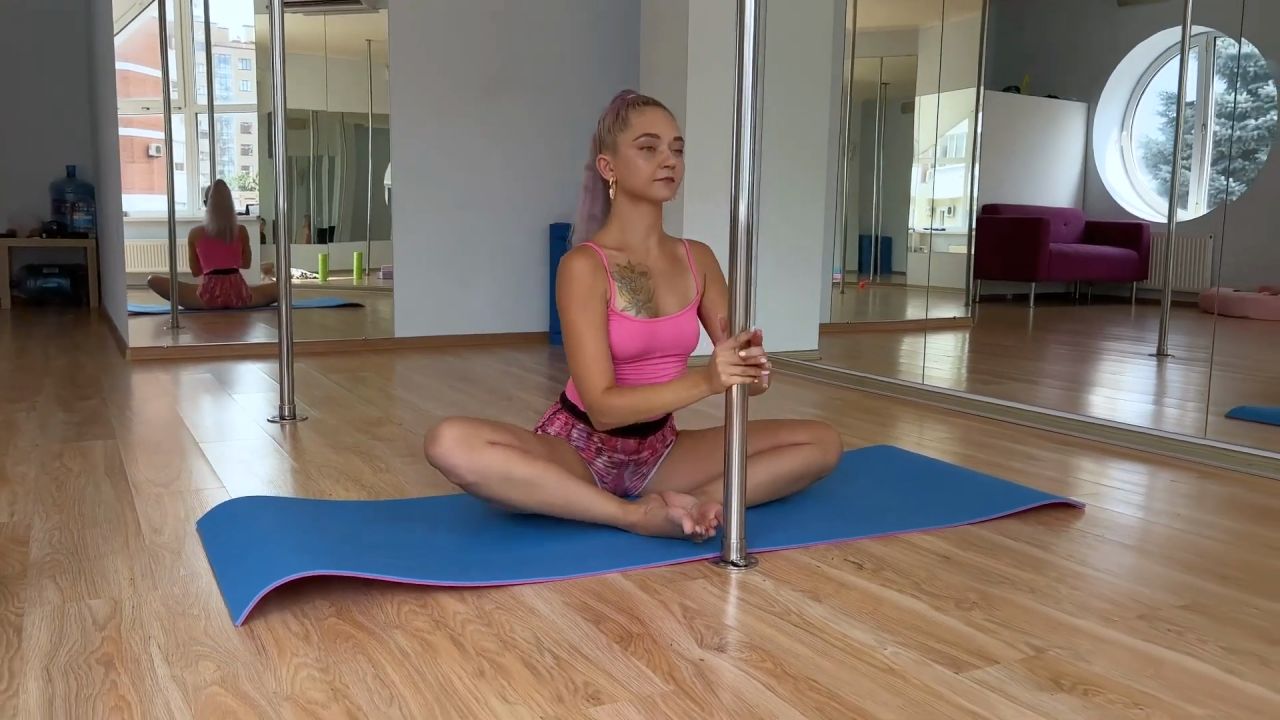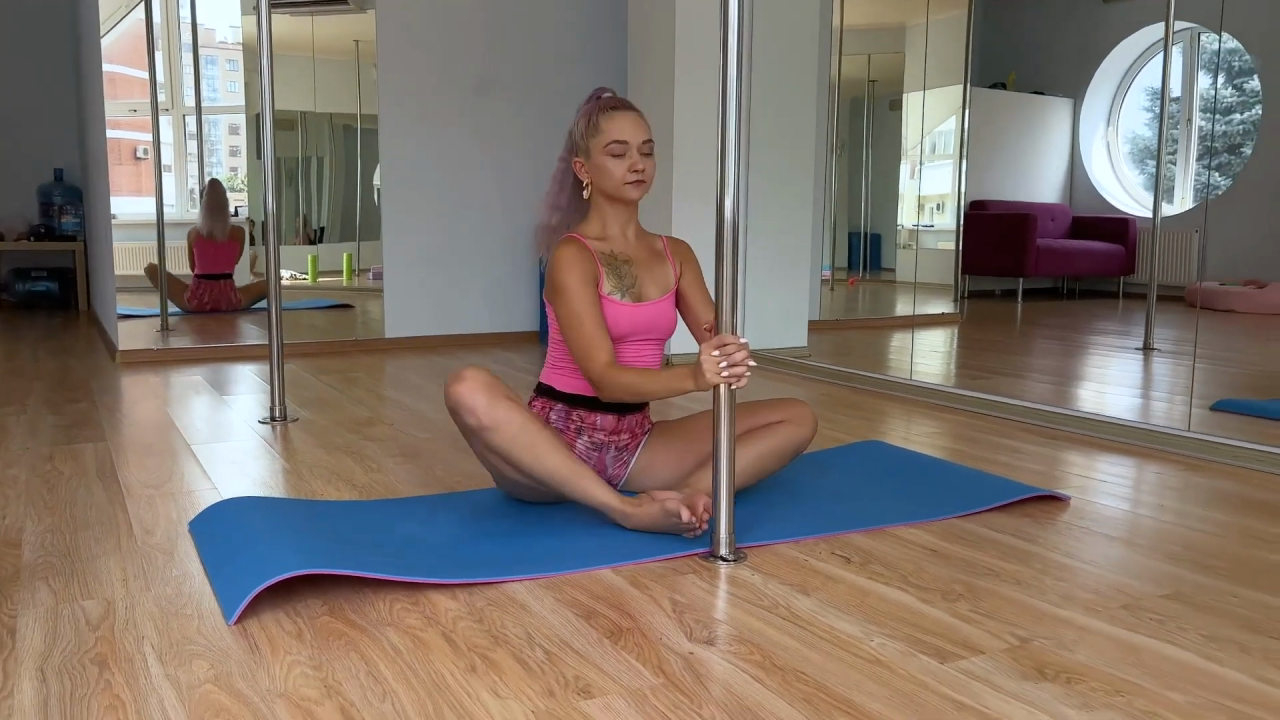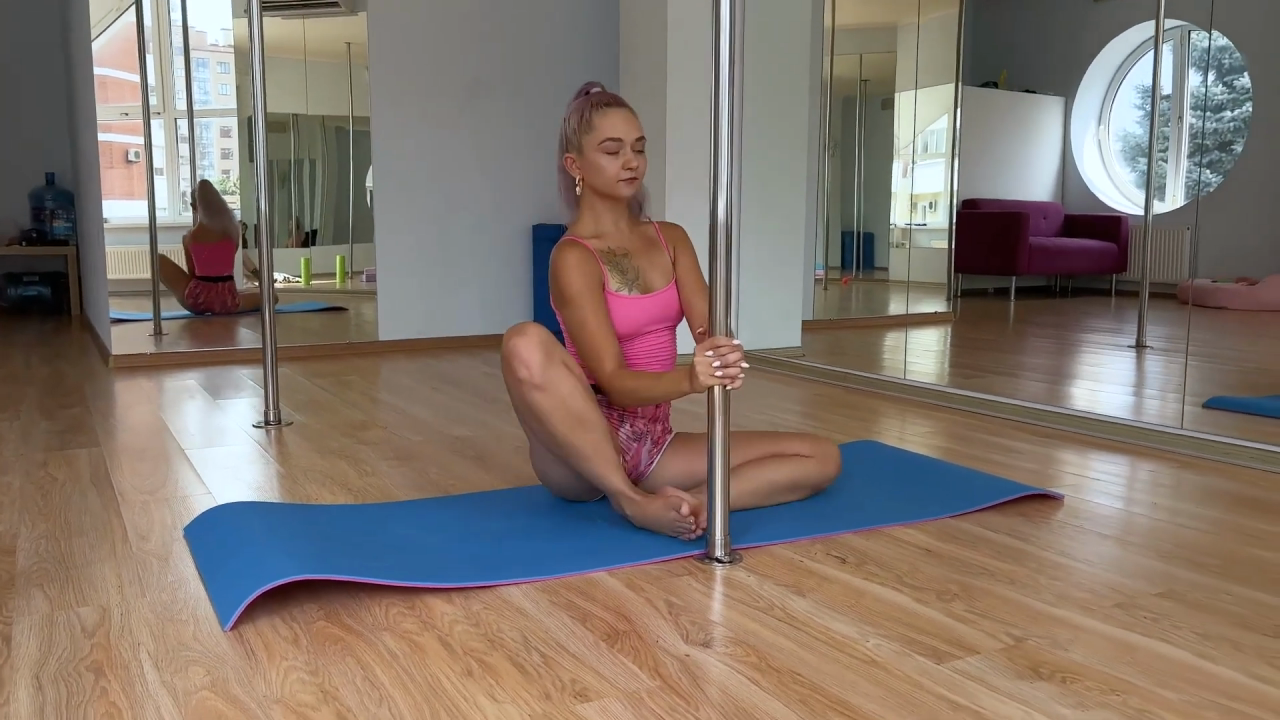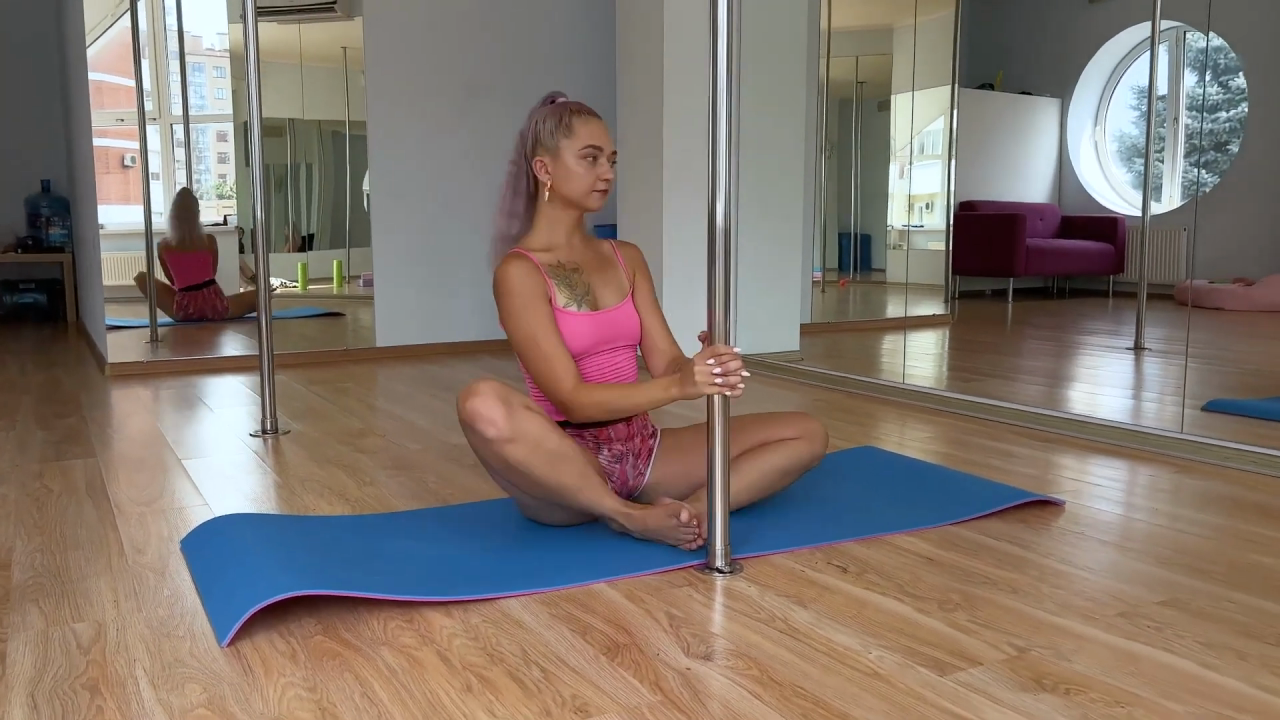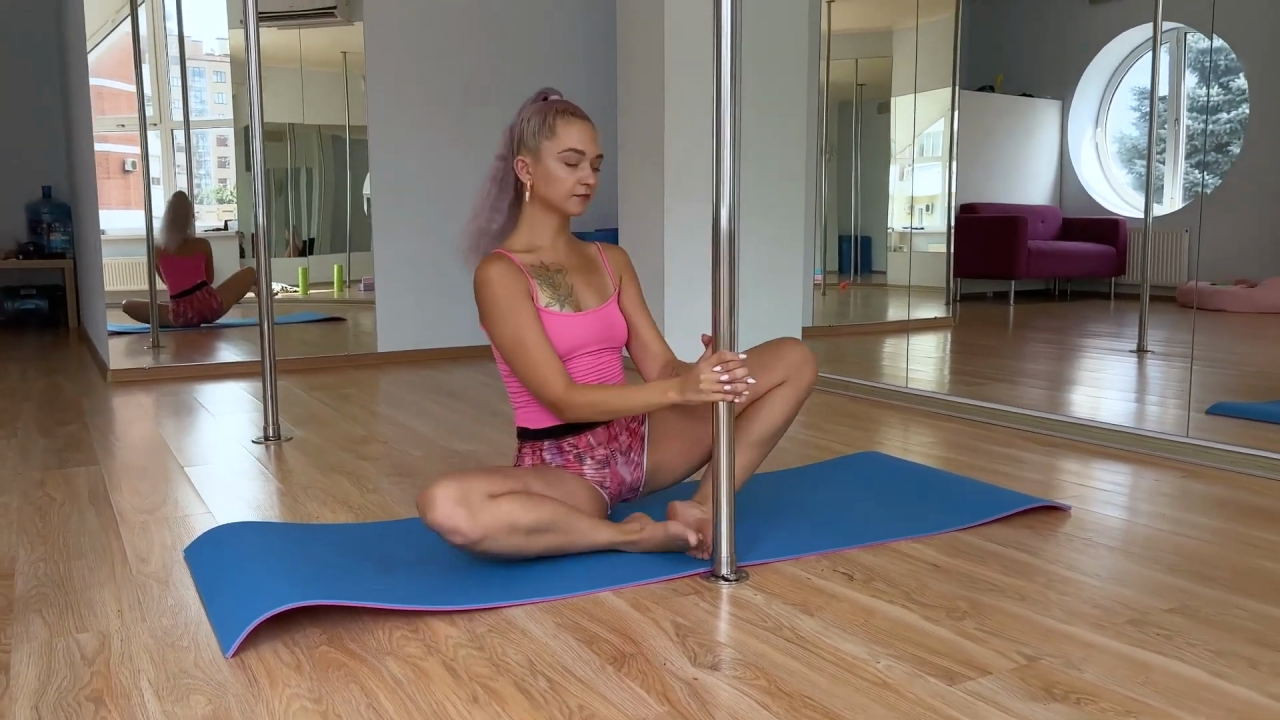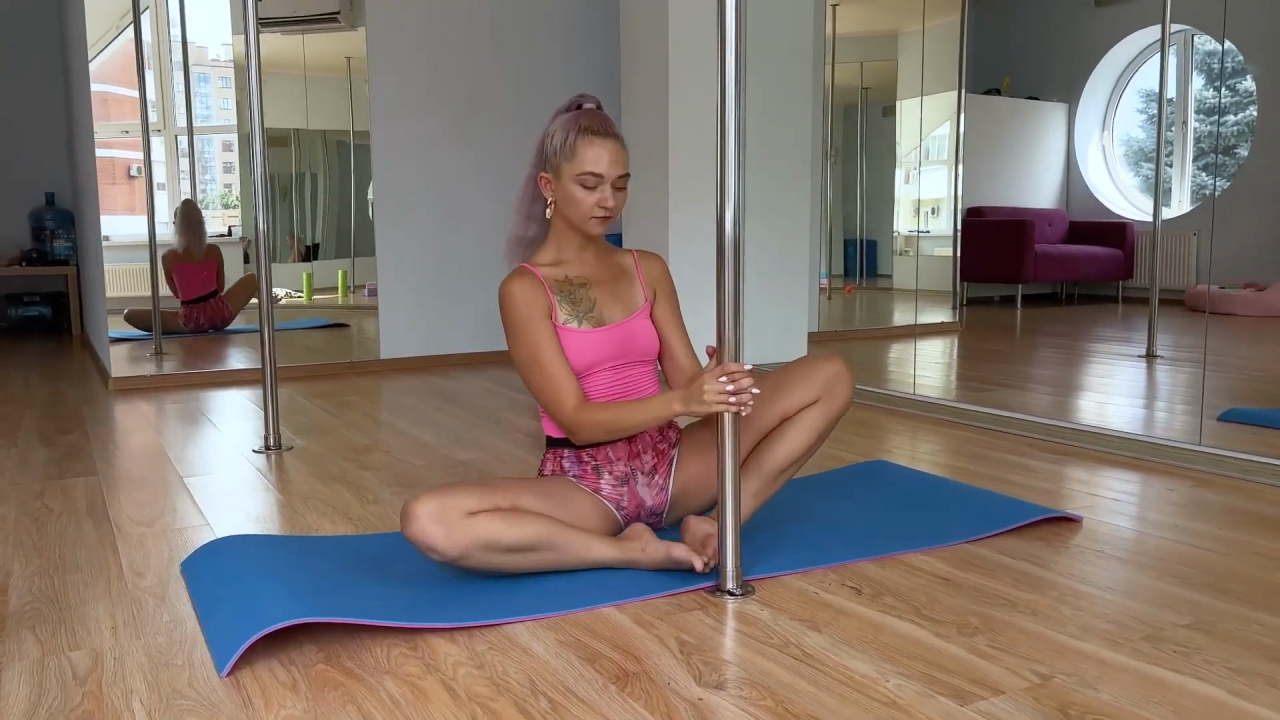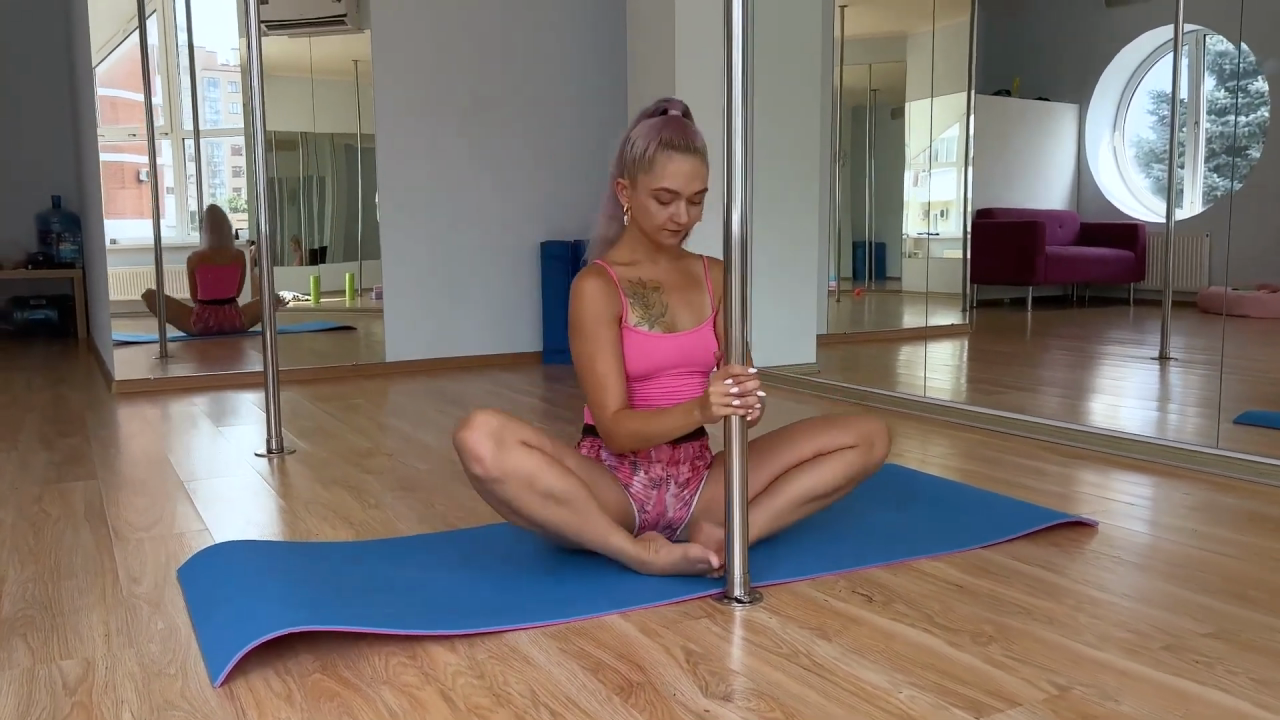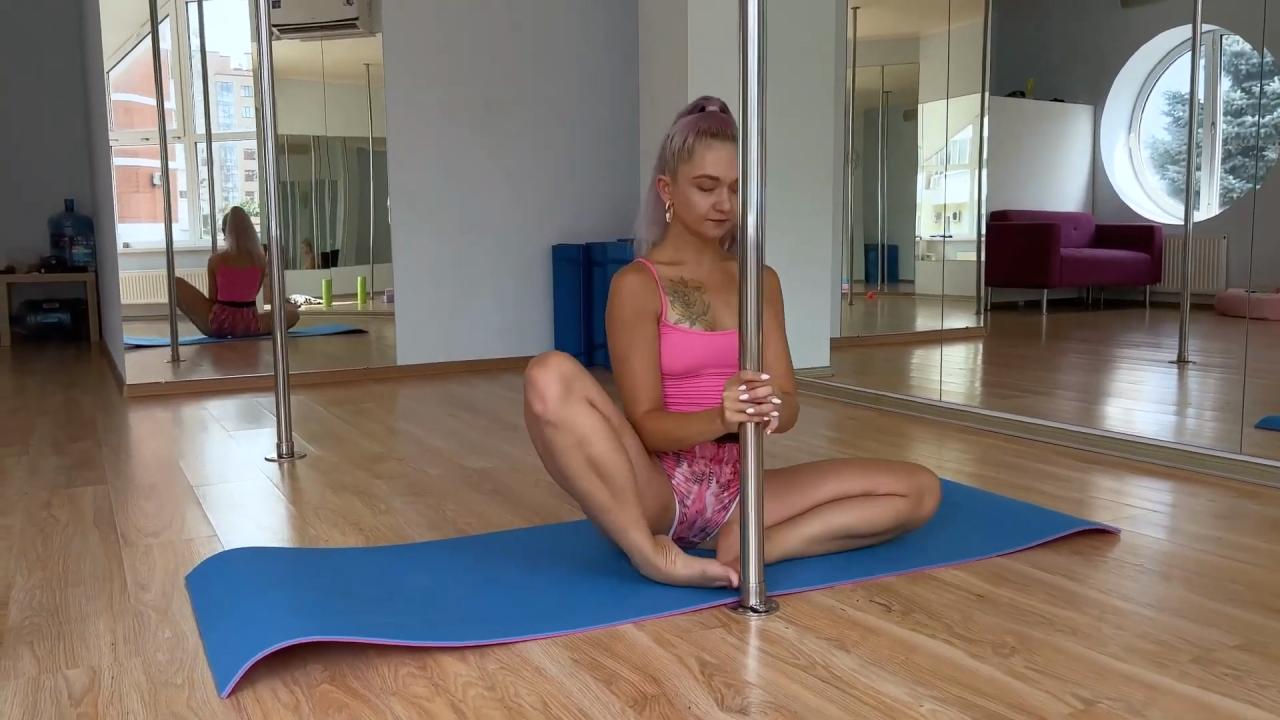
dt=0.3s
person 1, frame 1
left shoulder: (698, 259)
right shoulder: (584, 265)
left elbow: (757, 382)
right elbow: (602, 407)
left wrist: (748, 364)
right wrist: (705, 380)
left hip: (657, 451)
right hip: (577, 450)
left knee: (823, 443)
right knee: (448, 443)
right ankle: (637, 513)
person 1, frame 2
left shoulder: (675, 254)
right shoulder: (571, 257)
left elbow: (716, 342)
right elbow: (606, 378)
left wrist: (727, 359)
right wrist: (691, 377)
left hip: (634, 443)
right hip: (557, 442)
left knee: (797, 418)
right knee: (467, 388)
right ankle: (624, 508)
person 1, frame 3
left shoulder: (671, 239)
right shoulder: (573, 258)
left elbow: (709, 330)
right elbow: (613, 381)
left wrist: (719, 355)
right wrist: (687, 380)
left hip: (654, 441)
right hip: (584, 448)
left knee: (823, 459)
right knee: (525, 343)
left ankle: (686, 501)
right ankle: (632, 498)
person 1, frame 4
left shoulder: (626, 258)
right shoulder: (519, 272)
left elbow: (668, 362)
right elbow: (571, 399)
left wrist: (706, 368)
right wrist: (679, 386)
left hip: (642, 450)
right hip: (572, 463)
left knee: (807, 436)
right knee: (482, 403)
left ankle: (693, 509)
right ankle: (632, 516)
person 1, frame 5
left shoulder: (612, 261)
right shoulder: (499, 273)
left elbow: (660, 366)
right elbow: (562, 399)
left wrist: (705, 374)
right wrist: (680, 390)
left hip: (637, 447)
right hip: (561, 472)
left knee: (794, 359)
right knee: (445, 507)
left ankle: (702, 508)
right ankle: (627, 534)
person 1, frame 6
left shoulder: (647, 270)
right shoulder: (524, 289)
left elbow: (687, 379)
right elbow: (577, 421)
left wrist: (717, 387)
right wrist: (682, 402)
left hip: (668, 466)
right hip: (584, 487)
left knee: (831, 377)
right knee: (427, 523)
left ankle: (715, 526)
right ankle: (628, 551)
person 1, frame 7
left shoulder: (714, 277)
right shoulder: (596, 285)
left elbow: (730, 393)
right elbow: (616, 428)
left wrist: (743, 396)
right wrist: (700, 409)
left hip: (697, 480)
right hip: (615, 485)
left knee: (869, 438)
right knee: (479, 438)
left ankle: (724, 533)
right ankle: (637, 550)
person 1, frame 8
left shoulder: (761, 281)
right shoulder: (636, 284)
left elbow: (789, 406)
right elbow: (646, 426)
left wrist: (768, 407)
right wrist: (720, 418)
left hip: (733, 486)
right hip: (654, 487)
left knee: (920, 492)
right knee: (551, 376)
left ankle: (747, 546)
right ankle: (653, 556)
